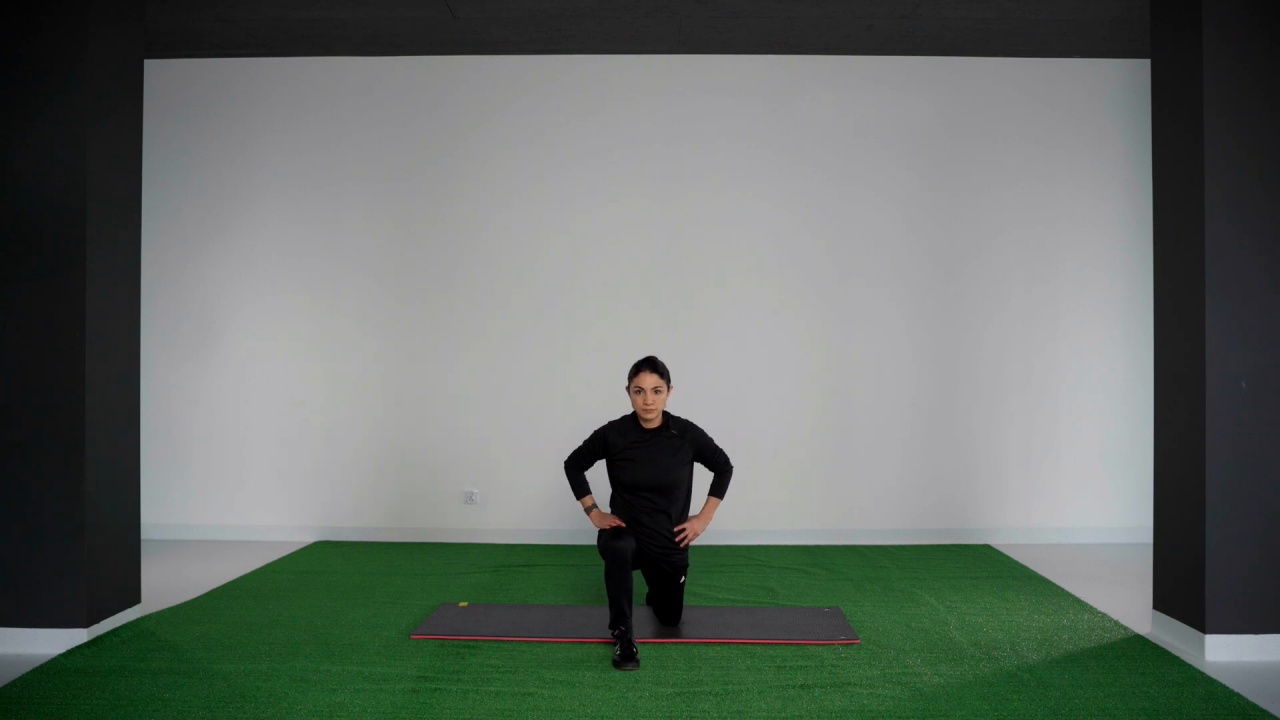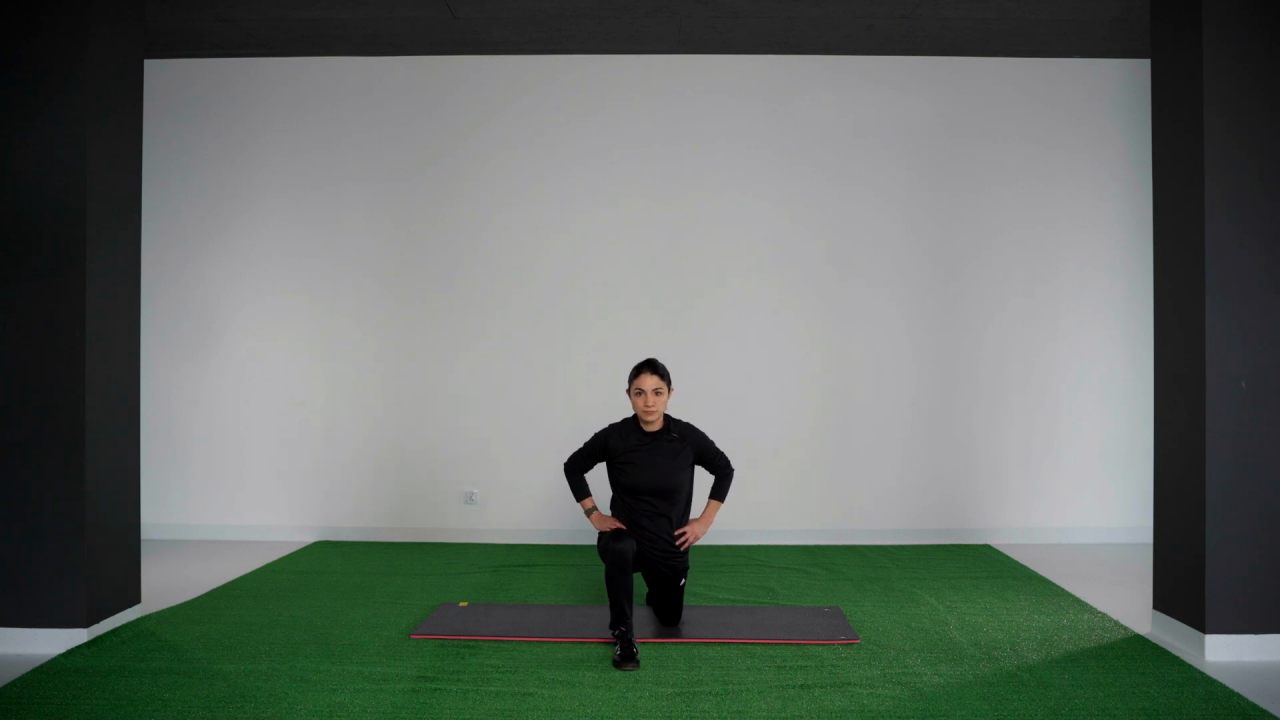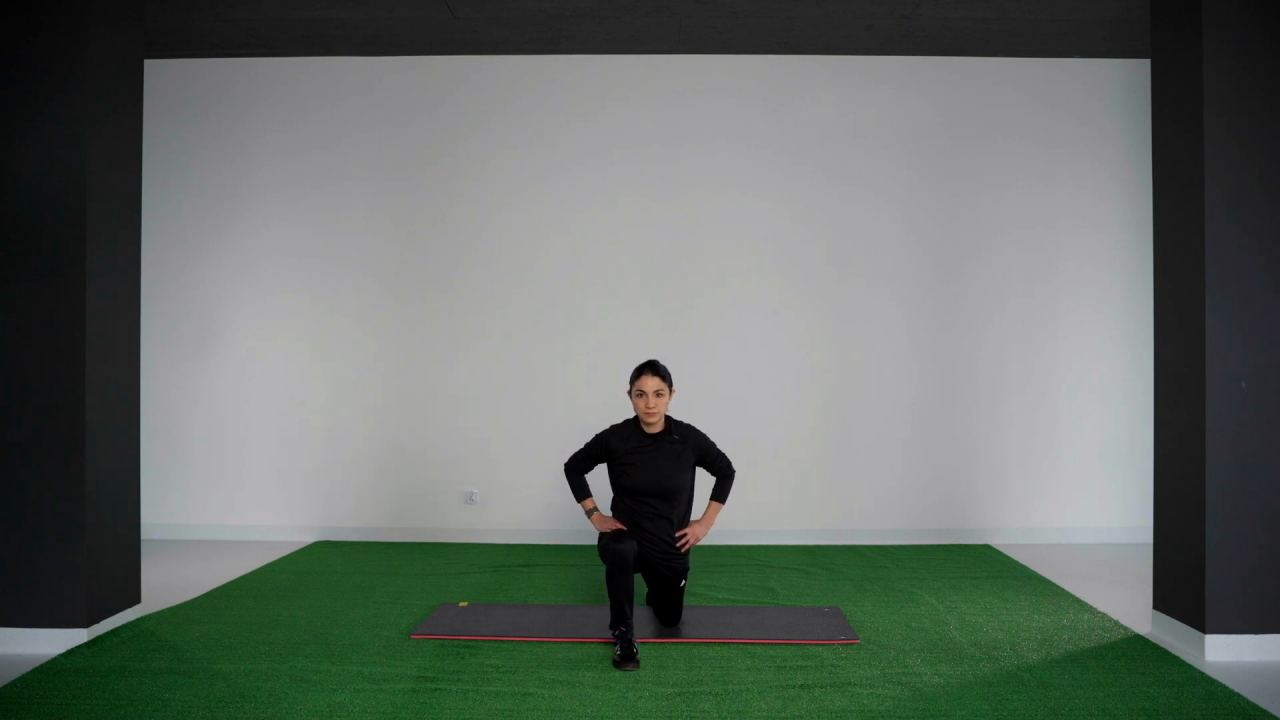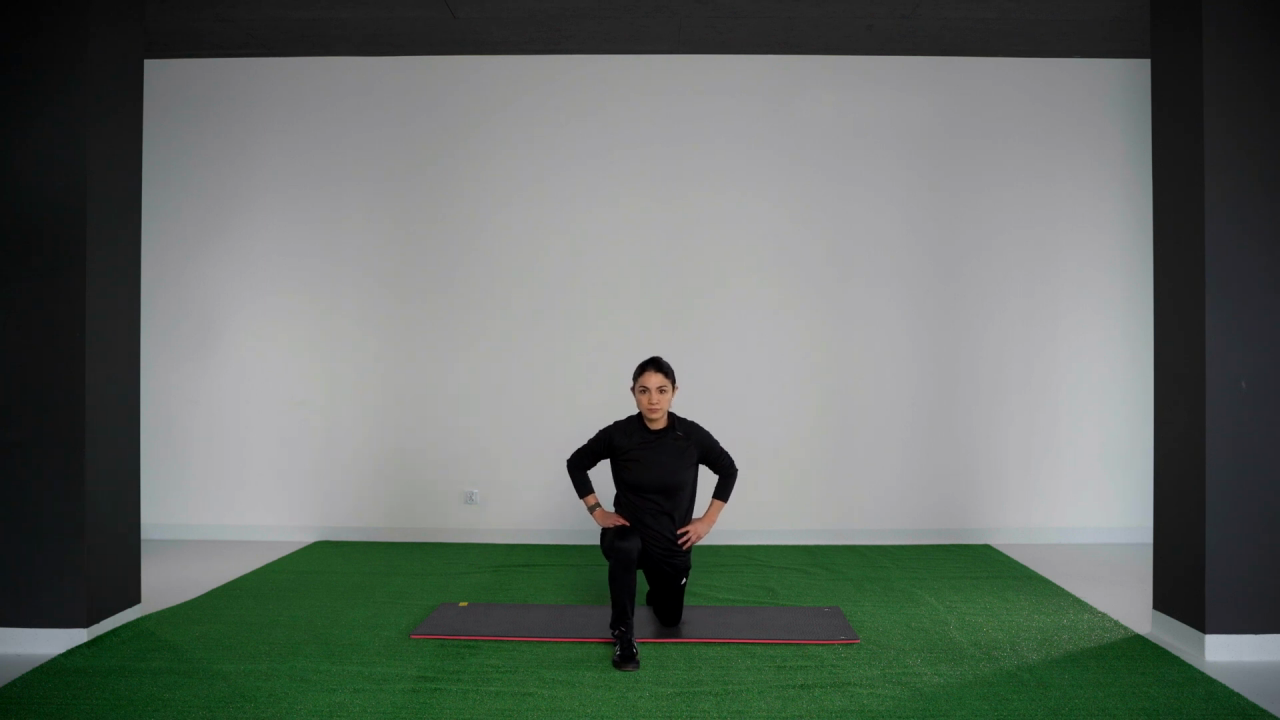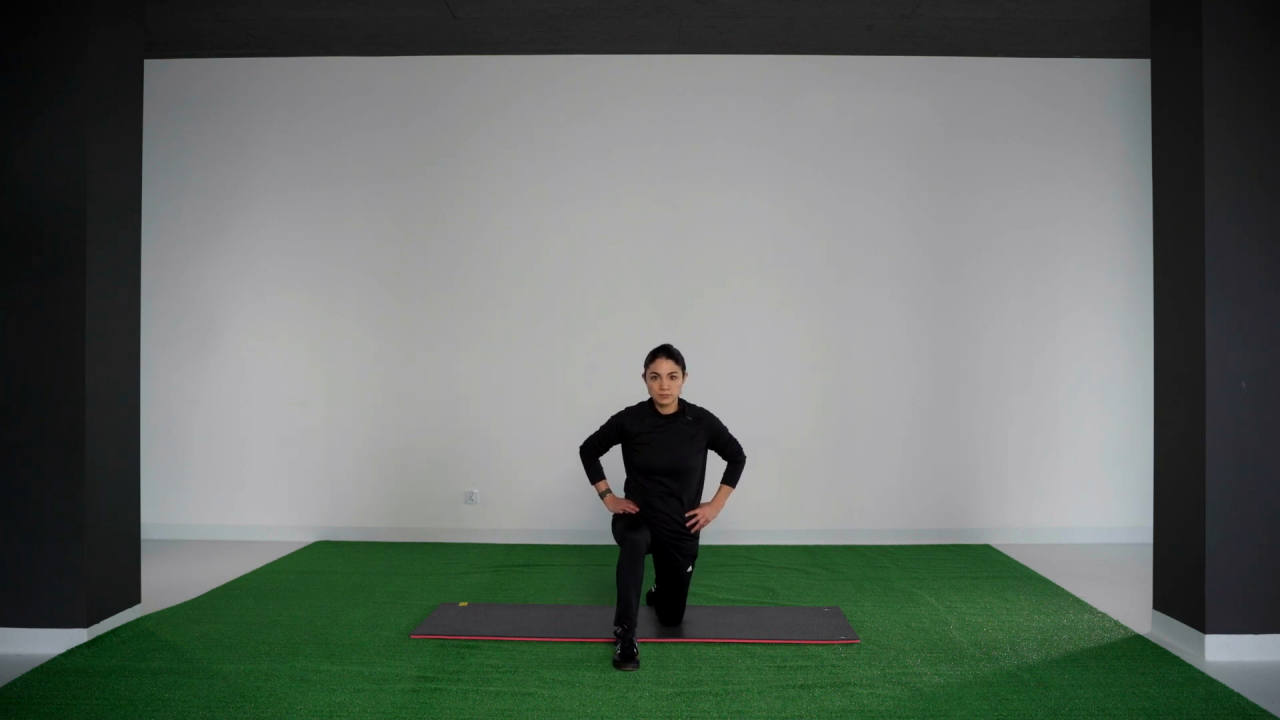
dt=0.3s
person 1, frame 1
left shoulder: (687, 434)
right shoulder: (612, 434)
left elbow: (723, 467)
right elbow: (574, 465)
left wrist: (704, 517)
right wrist: (594, 512)
left hip: (670, 540)
right hip: (624, 532)
left knee: (669, 618)
right knee: (619, 547)
left ankle: (656, 591)
right ankle: (622, 635)
person 1, frame 2
left shoulder: (688, 437)
right shoulder: (613, 437)
left elbow: (724, 470)
right elbow: (573, 467)
left wrist: (705, 520)
right wrist: (594, 515)
left hip: (669, 543)
right hip: (624, 535)
left knee: (669, 619)
right knee: (620, 549)
left ankle: (656, 590)
right ankle: (623, 635)
person 1, frame 3
left shoulder: (690, 439)
right shoulder: (614, 438)
left elbow: (726, 471)
right elbow: (573, 468)
left wrist: (706, 522)
right wrist: (595, 516)
left hip: (671, 544)
right hip: (625, 537)
left knee: (670, 619)
right knee: (621, 551)
left ankle: (656, 591)
right ankle: (623, 635)
person 1, frame 4
left shoulder: (692, 436)
right shoulder: (618, 434)
left elbow: (728, 470)
right elbow: (577, 464)
left wrist: (708, 520)
right wrist: (597, 511)
left hip: (672, 541)
right hip: (628, 532)
left knee: (669, 619)
right knee: (625, 547)
left ankle: (656, 590)
right ankle: (623, 634)
person 1, frame 5
left shoulder: (702, 421)
right shoulder: (629, 419)
left elbow: (737, 457)
right elbow: (589, 450)
left wrist: (716, 505)
right wrist: (608, 497)
left hip: (681, 527)
right hip: (636, 516)
left knee: (671, 616)
right knee: (635, 542)
left ankle: (660, 586)
right ankle: (625, 635)
